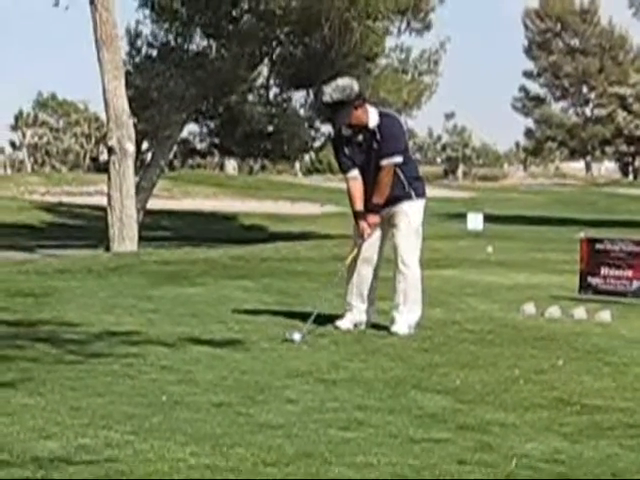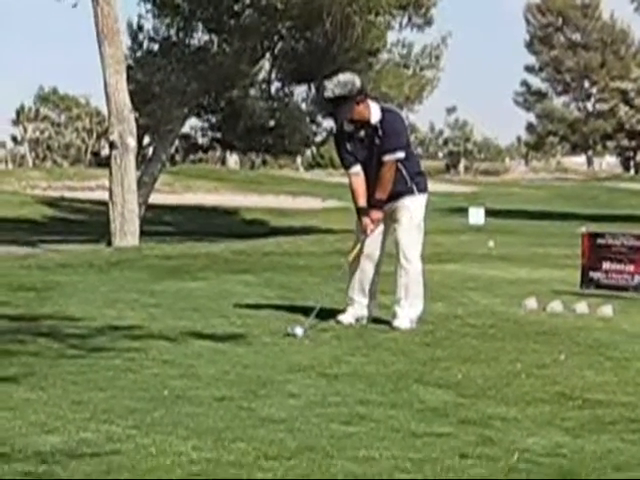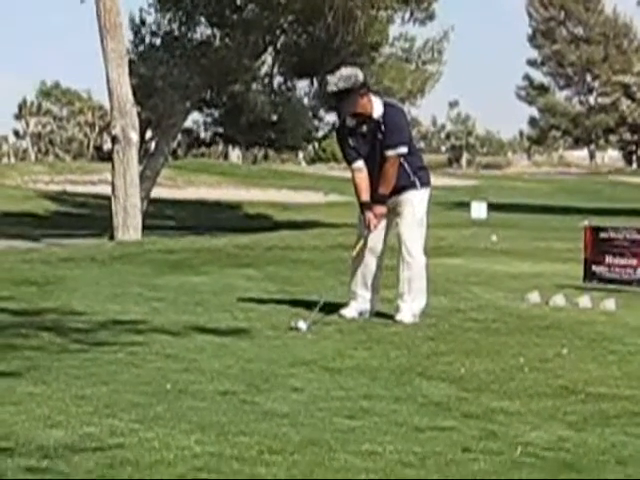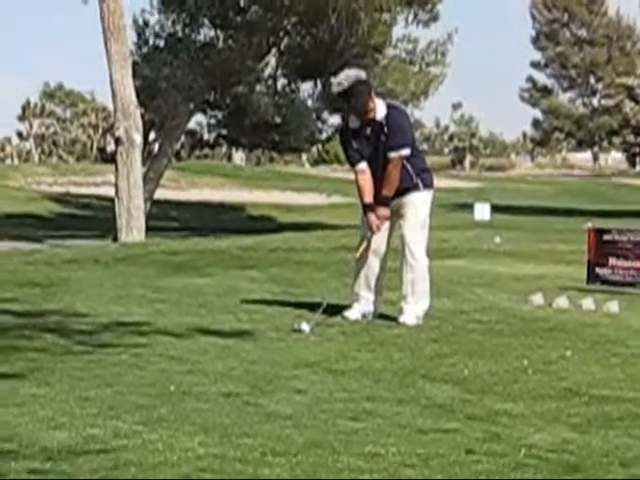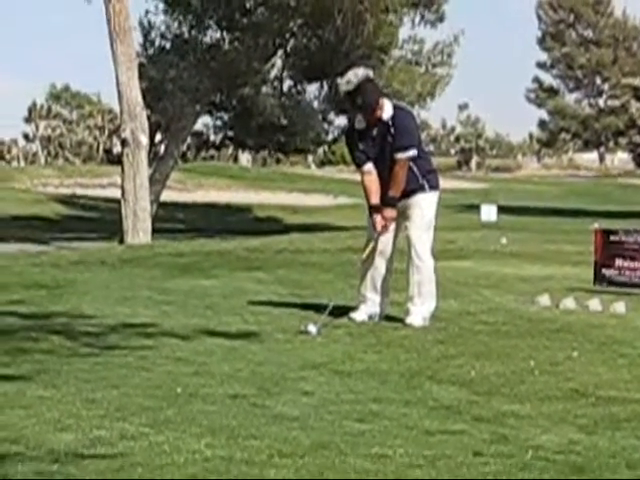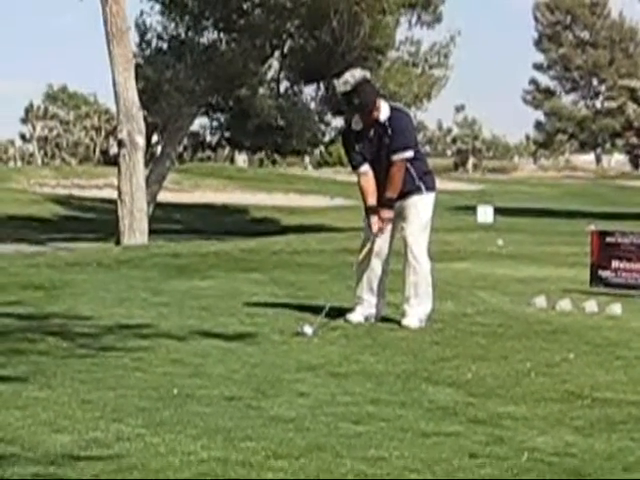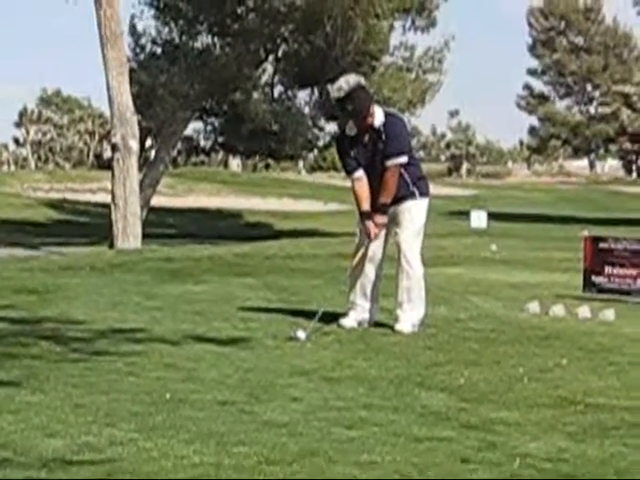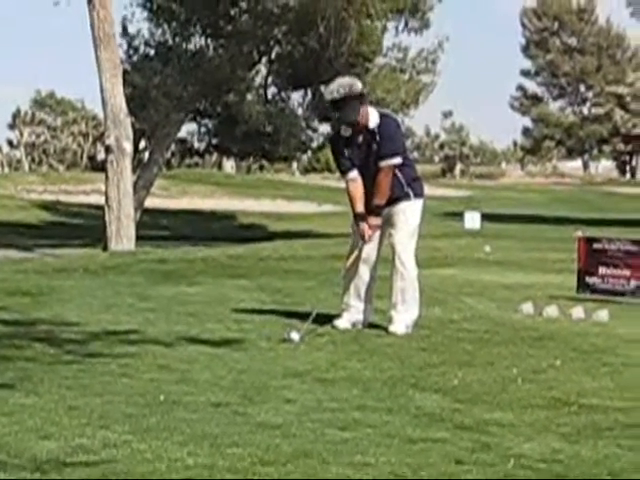
dt=0.2s
person 1, frame 1
left shoulder: (388, 124)
right shoulder: (342, 136)
left elbow: (387, 171)
right elbow: (353, 178)
left wrist: (375, 210)
right wrist: (360, 215)
left hip: (405, 198)
right hip: (371, 204)
left knee: (406, 257)
right knee: (362, 256)
left ankle: (405, 318)
right ankle: (357, 313)
person 1, frame 2
left shoulder: (390, 119)
right shoulder: (343, 132)
left elbow: (390, 166)
right elbow: (355, 174)
left wrist: (377, 205)
right wrist: (363, 211)
left hip: (407, 193)
right hip: (373, 199)
left knee: (407, 252)
right knee: (365, 251)
left ankle: (407, 312)
right ankle: (358, 307)
person 1, frame 3
left shoulder: (392, 114)
right shoulder: (345, 127)
left elbow: (392, 161)
right elbow: (358, 169)
left wrist: (381, 201)
right wrist: (366, 206)
left hip: (410, 187)
right hip: (376, 194)
left knee: (410, 246)
right knee: (367, 245)
left ankle: (410, 306)
right ankle: (361, 302)
person 1, frame 4
left shoulder: (395, 116)
right shoulder: (348, 130)
left elbow: (395, 163)
right elbow: (361, 171)
left wrist: (384, 203)
right wrist: (369, 208)
left hip: (413, 189)
right hip: (379, 195)
left knee: (413, 247)
right knee: (370, 246)
left ankle: (414, 308)
right ankle: (364, 304)
person 1, frame 5
left shoulder: (401, 117)
right shoulder: (354, 131)
left elbow: (402, 164)
right elbow: (368, 172)
left wrist: (391, 204)
right wrist: (376, 209)
left hip: (419, 191)
right hip: (385, 196)
left knee: (419, 248)
right knee: (377, 248)
left ankle: (420, 310)
right ankle: (371, 305)
person 1, frame 6
left shoulder: (398, 118)
right shoulder: (350, 132)
left elbow: (398, 165)
right elbow: (364, 173)
left wrist: (388, 205)
right wrist: (372, 210)
left hip: (415, 191)
right hip: (381, 197)
left knee: (415, 248)
right knee: (372, 248)
left ankle: (417, 311)
right ankle: (368, 306)
person 1, frame 7
left shoulder: (392, 124)
right shoulder: (344, 138)
left elbow: (392, 171)
right elbow: (358, 178)
left wrist: (382, 210)
right wrist: (367, 215)
left hip: (409, 197)
right hip: (375, 202)
left knee: (408, 253)
right knee: (366, 253)
left ankle: (410, 316)
right ankle: (361, 311)
person 1, frame 8
left shoulder: (387, 125)
right shoulder: (339, 138)
left elbow: (386, 173)
right elbow: (352, 180)
left wrist: (376, 212)
right wrist: (361, 217)
left hip: (403, 198)
right hip: (369, 203)
left knee: (402, 254)
right knee: (360, 254)
left ankle: (403, 317)
right ankle: (355, 313)
